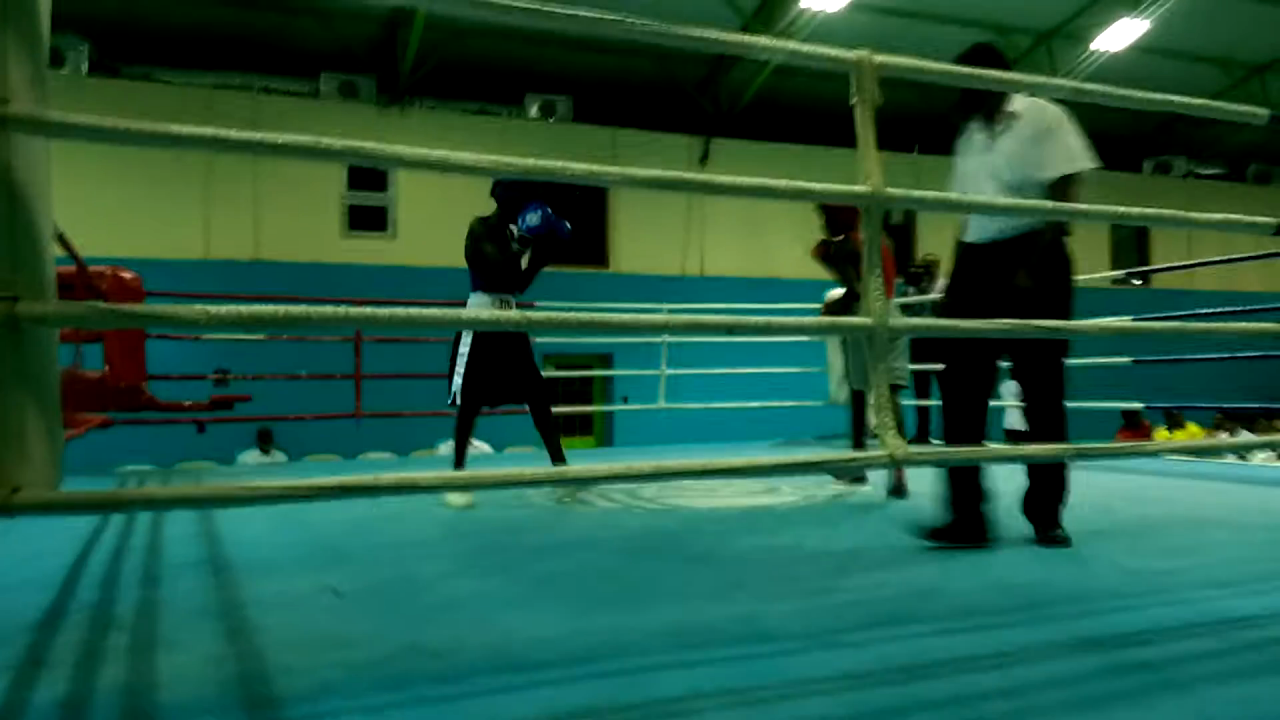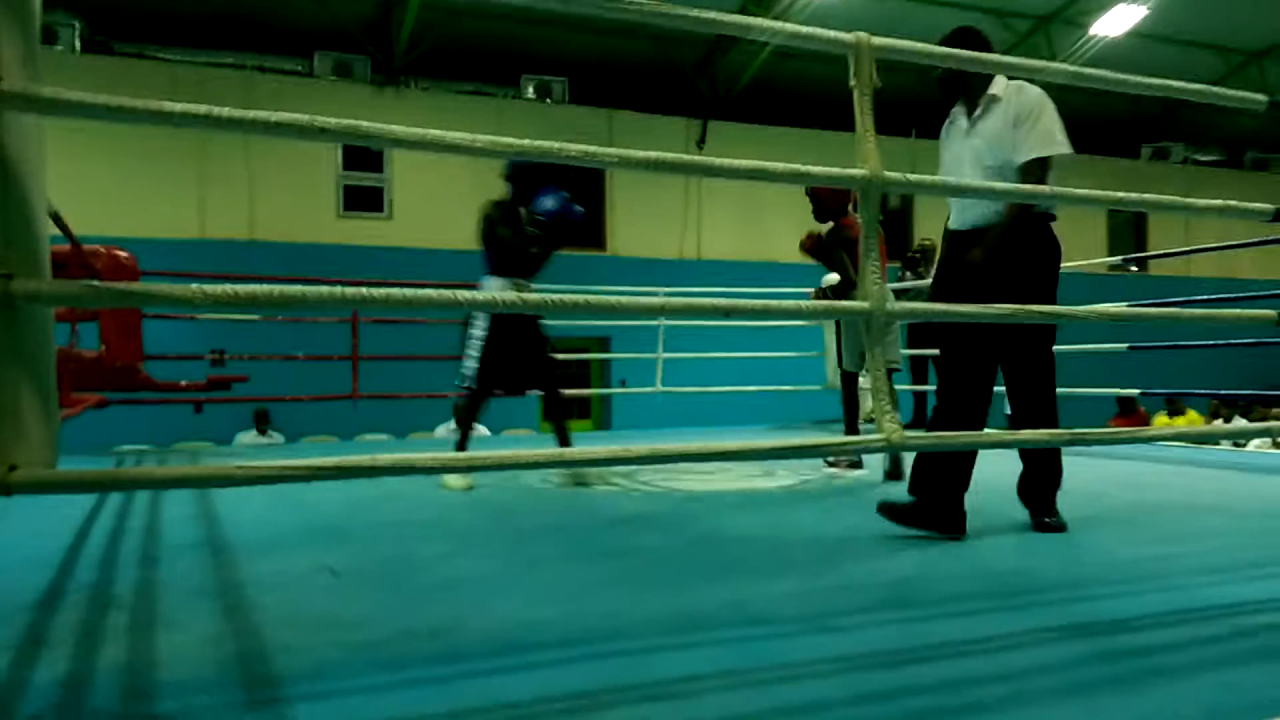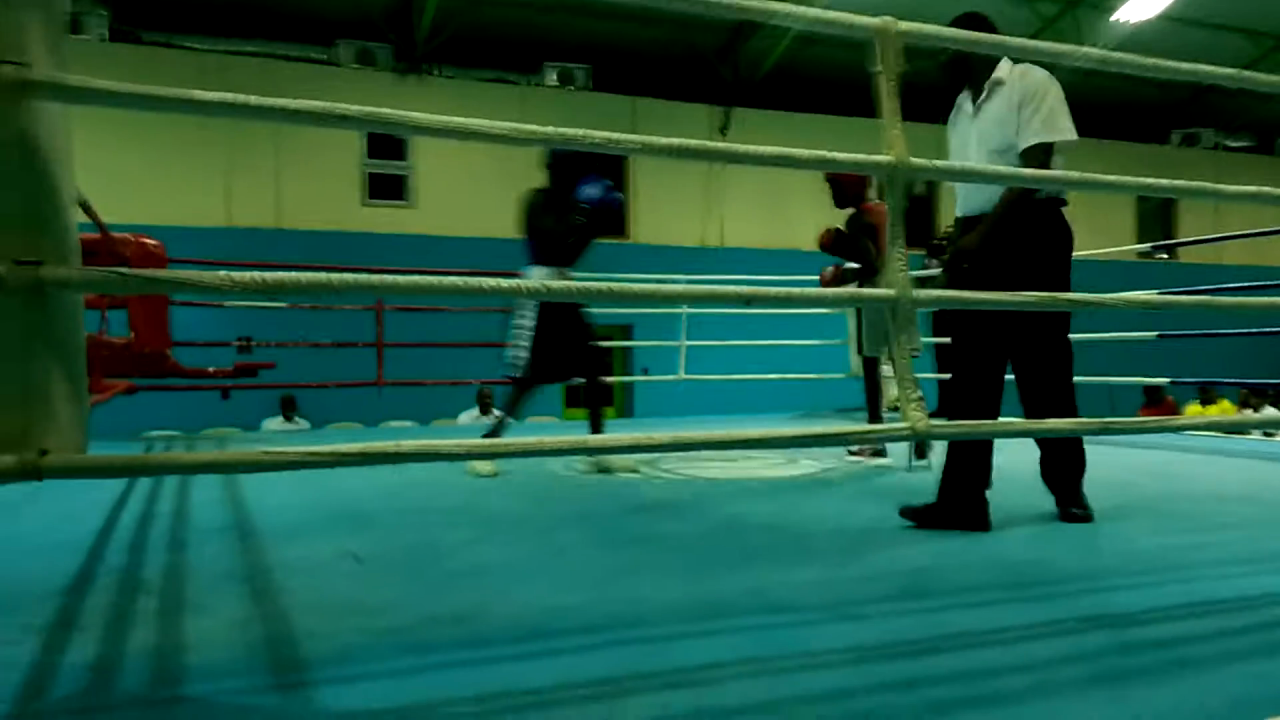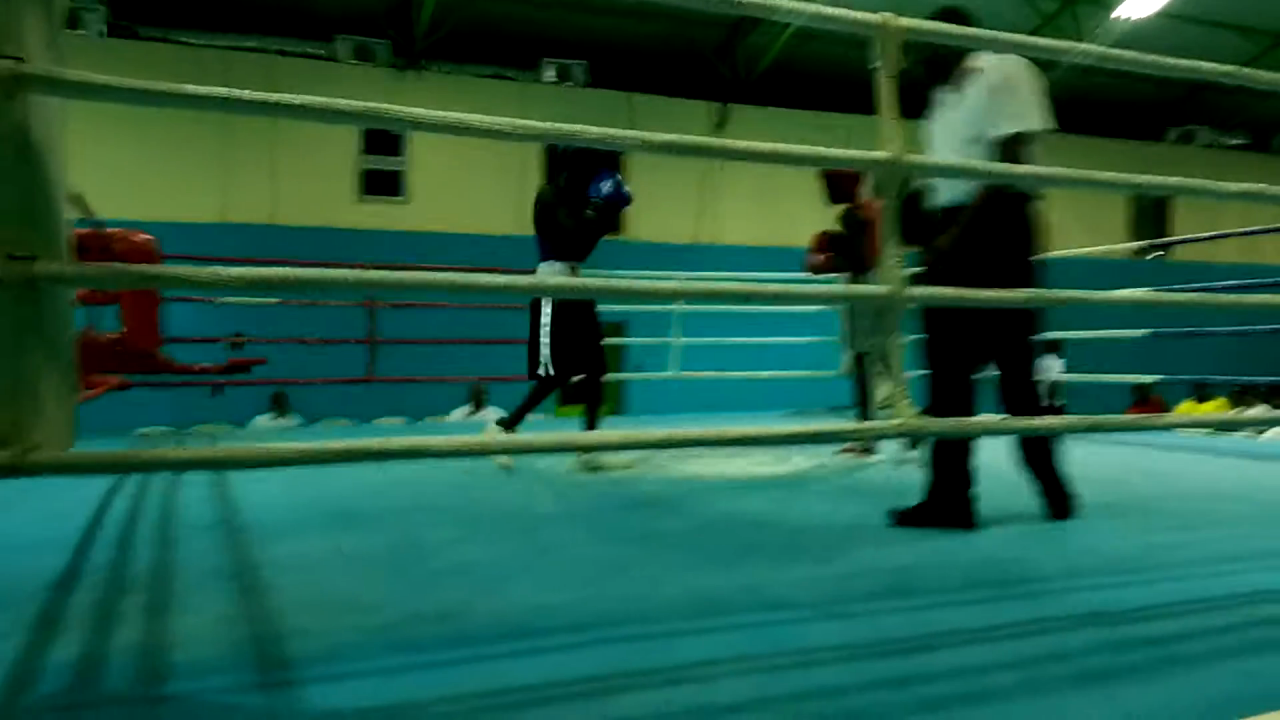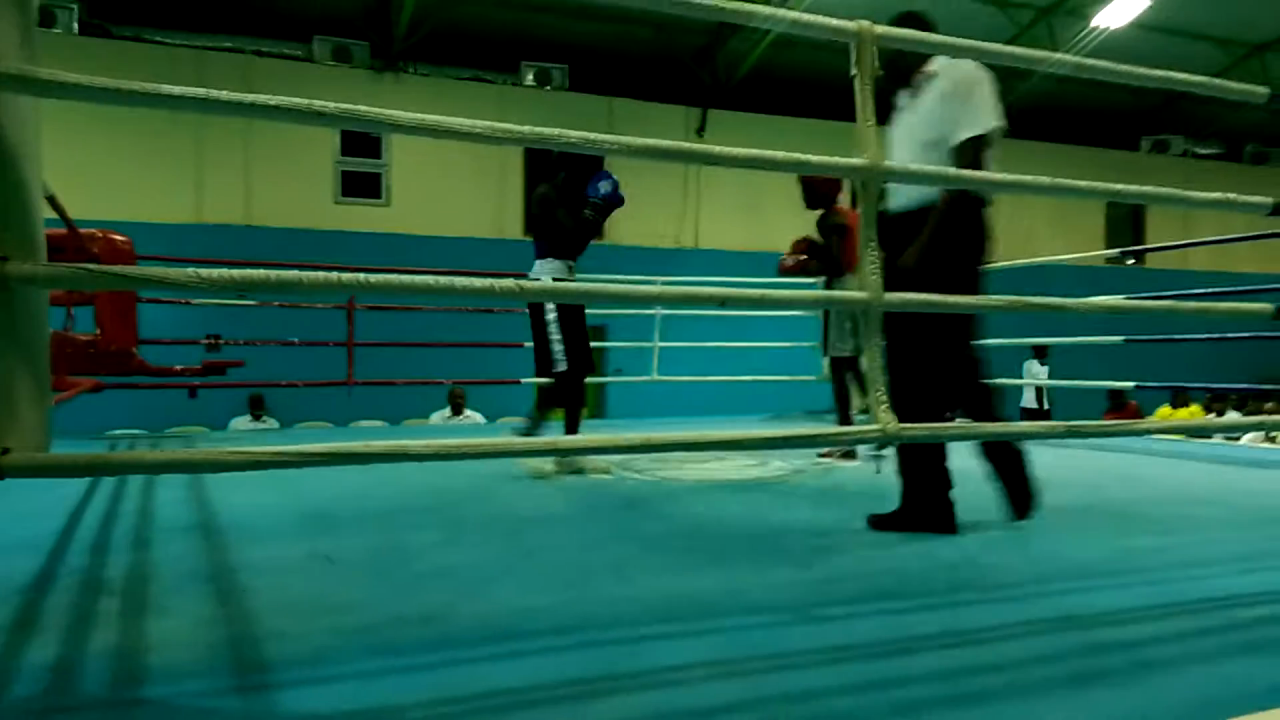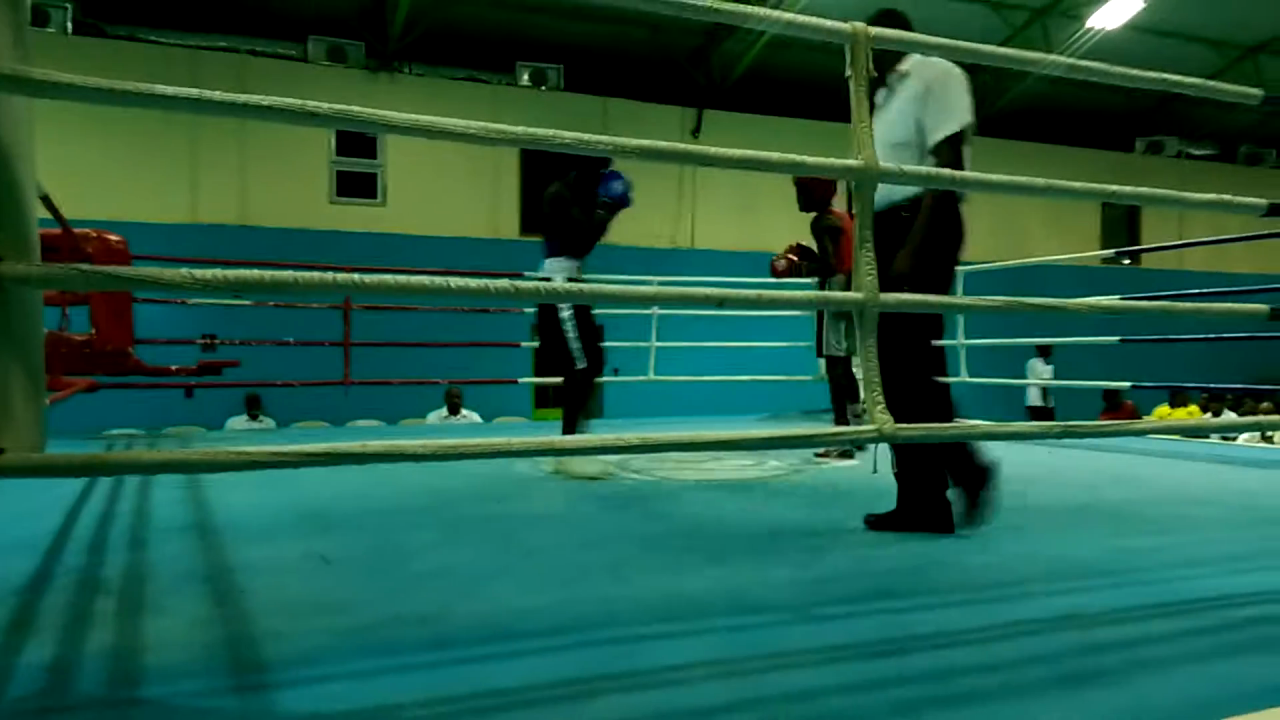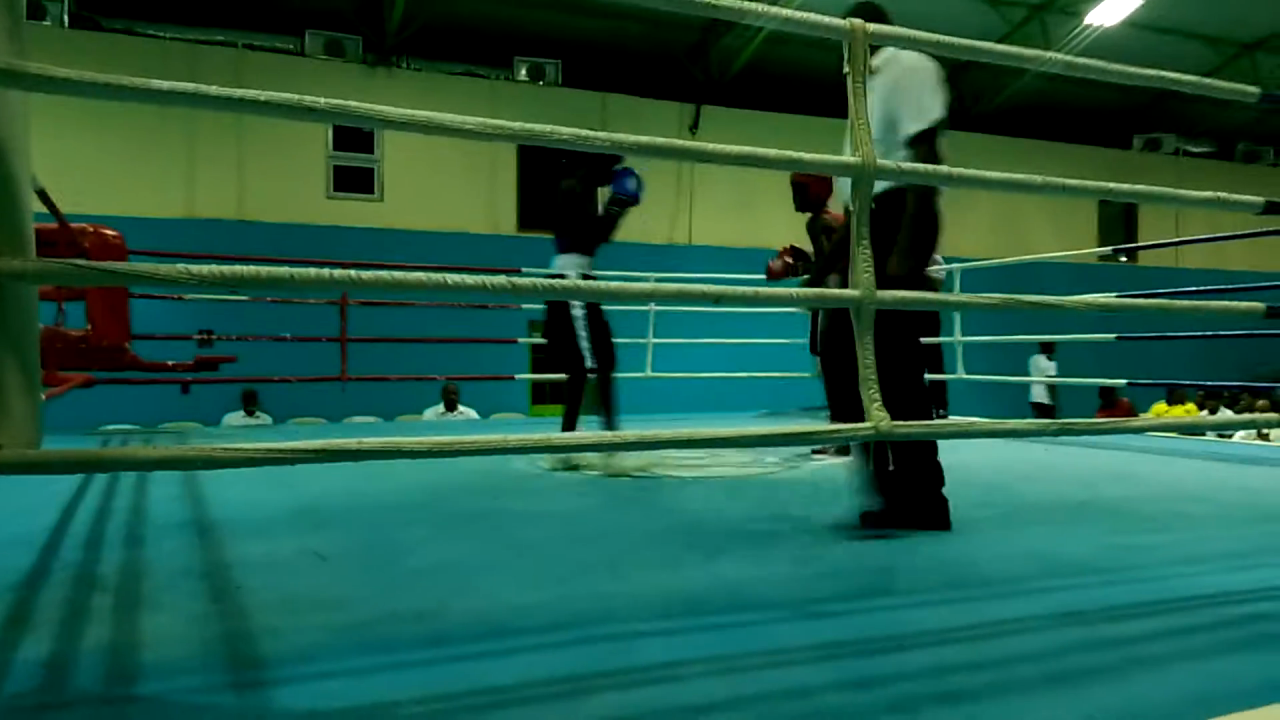
dt=0.1s
person 1, frame 1
left shoulder: (1044, 118)
right shoulder: (968, 139)
left elbow: (1061, 198)
left wrist: (1031, 269)
right wrist: (954, 285)
left hip: (1036, 263)
right hip: (981, 267)
left knee: (1040, 392)
right knee: (963, 386)
left ankle: (1046, 510)
right ankle: (967, 511)
person 1, frame 2
left shoulder: (1025, 100)
right shoulder: (953, 122)
left elbow: (1032, 184)
left wrist: (990, 247)
right wrist: (941, 273)
left hip: (1019, 249)
right hip: (964, 252)
left knee: (1029, 378)
right knee: (960, 378)
left ankle: (1042, 499)
right ankle: (937, 501)
person 1, frame 3
left shoulder: (1031, 84)
right shoulder: (961, 107)
left elbow: (1035, 169)
left wrist: (984, 233)
right wrist: (963, 242)
left hip: (1027, 232)
right hip: (975, 241)
left knee: (1043, 368)
right knee: (972, 369)
left ankle: (1068, 488)
right ankle: (961, 497)
person 1, frame 4
left shoulder: (1005, 72)
right shoulder: (939, 98)
left elbow: (1009, 163)
left wrist: (957, 233)
right wrist: (934, 240)
left hip: (995, 226)
right hip: (950, 235)
left knee: (1011, 361)
right knee: (947, 364)
left ankle: (1049, 476)
right ankle: (949, 496)
person 1, frame 5
left shoulder: (963, 77)
right shoulder: (902, 101)
left elbow: (967, 167)
left wrist: (922, 242)
right wrist: (894, 249)
left hip: (946, 232)
right hip: (906, 235)
left knee: (949, 365)
right knee: (909, 365)
left ankle: (1009, 464)
right ankle: (925, 499)
person 1, frame 6
left shoulder: (935, 75)
right shoulder: (883, 98)
left elbow: (948, 167)
left wrist: (914, 247)
right wrist: (865, 256)
left hip: (920, 229)
right hip: (889, 231)
left knee: (905, 362)
right knee: (893, 363)
left ankle: (963, 468)
right ankle: (921, 499)
person 1, frame 7
left shoulder: (906, 68)
right shoulder: (870, 85)
left elbow: (924, 158)
left wrist: (905, 245)
right wrist: (836, 254)
left hip: (896, 224)
right hip: (874, 227)
left knee: (850, 351)
right knee: (897, 360)
left ankle: (910, 489)
right ankle: (920, 498)
person 2, frame 1
left shoulder: (510, 233)
right shoulder: (480, 228)
right elbow: (498, 268)
left wrist: (543, 252)
right wrist: (525, 239)
left knee: (538, 396)
right knee: (470, 403)
person 2, frame 2
left shoulder: (523, 217)
right shoulder: (495, 212)
right elbow: (517, 255)
left wrist: (555, 236)
right wrist: (540, 222)
left knee: (551, 382)
right knee: (481, 386)
person 2, frame 3
left shoulder: (562, 204)
right shoulder: (537, 201)
right elbow: (556, 241)
left wrist: (595, 222)
right wrist: (582, 212)
left knee: (595, 369)
right knee: (529, 377)
right ankle: (490, 440)
person 2, frame 4
left shoulder: (574, 199)
right shoulder: (549, 195)
right elbow: (573, 237)
left wrist: (606, 217)
right wrist: (596, 205)
left knee: (594, 369)
right knee: (555, 375)
right ankle: (505, 427)
person 2, frame 5
left shoulder: (567, 197)
right shoulder: (546, 194)
right elbow: (571, 237)
left wrist: (600, 212)
right wrist: (594, 205)
left hip: (564, 284)
right hip: (549, 283)
left knee: (576, 370)
right knee: (567, 369)
right ankle: (528, 434)
person 2, frame 6
left shoulder: (577, 196)
right shoulder: (559, 193)
right elbow: (586, 235)
left wrist: (606, 210)
right wrist: (605, 205)
left hip: (571, 283)
right hip: (559, 282)
left knee: (584, 370)
right knee: (585, 368)
person 2, frame 7
left shoulder: (580, 189)
right shoulder: (572, 188)
left elbow: (592, 237)
right elbow: (601, 232)
left wrist: (615, 203)
right wrist: (620, 202)
left hip: (576, 279)
right hip: (572, 279)
left knee: (583, 365)
right knee: (600, 363)
person 3, frame 1
left shoulder: (844, 247)
right shoulder: (884, 241)
left elbow: (854, 293)
left wrist: (832, 309)
right hip: (890, 317)
left knee: (859, 394)
right knee: (890, 394)
right ankle: (897, 468)
person 3, frame 2
left shoulder: (837, 235)
left elbow: (850, 281)
left wrist: (825, 294)
right wrist: (822, 253)
left knee: (849, 377)
right knee: (884, 377)
left ankle: (852, 451)
person 3, frame 3
left shoulder: (857, 220)
right shoulder: (884, 212)
left elbow: (873, 267)
left wrist: (841, 276)
right wrist: (842, 249)
left hip: (876, 290)
left knee: (870, 363)
left ankle: (875, 439)
person 3, frame 4
left shoulder: (852, 215)
right shoulder: (876, 207)
left elbow: (863, 261)
left wrist: (827, 265)
right wrist: (837, 248)
left hip: (867, 285)
left knee: (862, 358)
right knee: (885, 356)
person 3, frame 5
left shoulder: (829, 219)
right shoulder: (853, 216)
left elbow: (837, 266)
left wrist: (803, 267)
right wrist: (817, 252)
left hip: (842, 291)
right hip: (860, 288)
left knee: (839, 364)
right knee: (852, 362)
person 3, frame 6
left shoulder: (822, 222)
right shoulder: (844, 219)
left elbow: (829, 267)
left wrist: (795, 268)
right wrist: (809, 257)
left hip: (835, 291)
right hip: (853, 289)
left knee: (835, 365)
right knee: (844, 362)
right ankle: (857, 419)
person 3, frame 7
left shoulder: (817, 222)
right shoulder: (838, 219)
left elbow: (827, 264)
left wrist: (792, 269)
right wrist: (802, 259)
left knee: (828, 361)
right knee: (836, 360)
right ankle: (844, 423)
